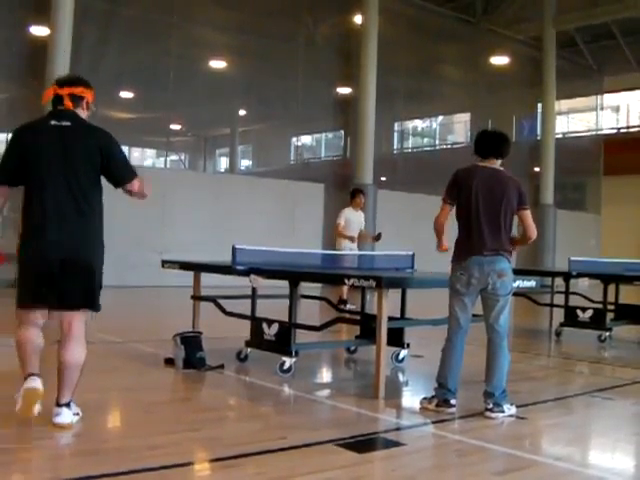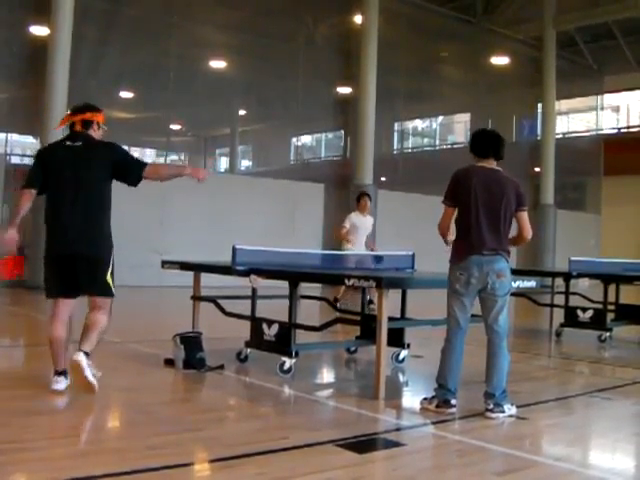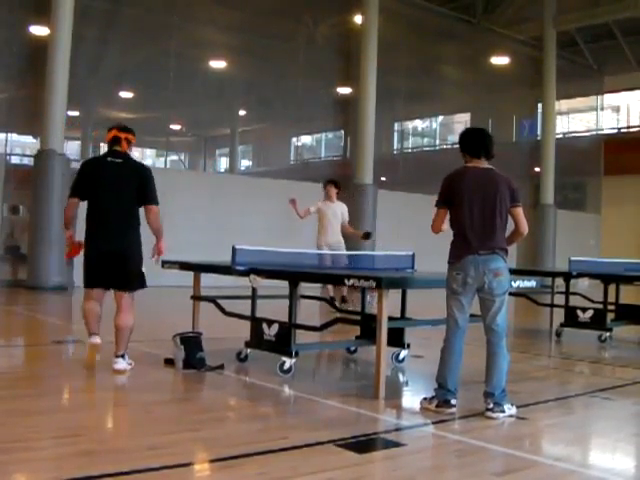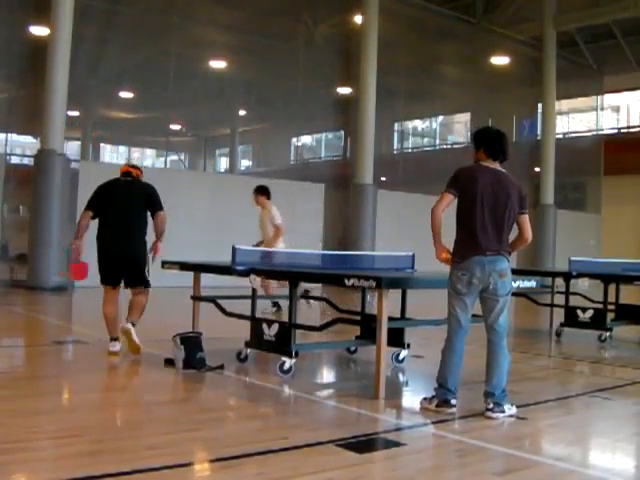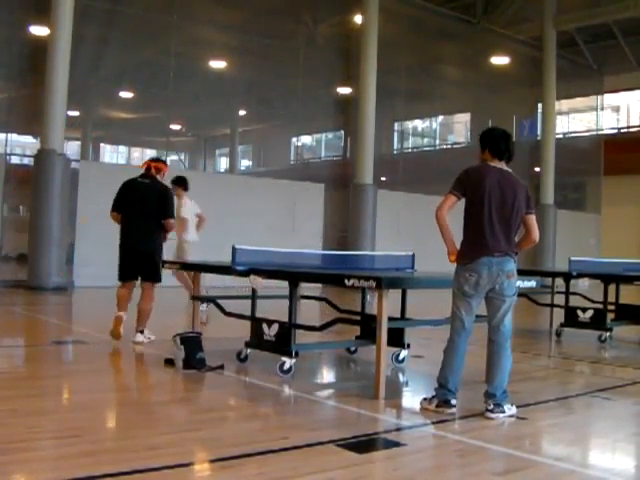
dt=0.5s
person 1, frame 1
left shoulder: (462, 176)
right shoulder: (512, 184)
left elbow: (440, 221)
right elbow: (531, 233)
left wrist: (440, 241)
left hip: (466, 263)
right hip: (499, 265)
left knee: (456, 332)
right knee: (498, 335)
left ankle: (445, 396)
right ankle: (496, 401)
person 1, frame 2
left shoulder: (461, 176)
right shoulder: (512, 185)
left elbow: (444, 224)
right elbow: (526, 234)
left wrist: (448, 240)
left hip: (465, 263)
right hip: (498, 264)
left knee: (456, 332)
right knee: (497, 335)
left ankle: (445, 396)
right ankle: (496, 402)
person 1, frame 3
left shoulder: (453, 180)
right shoulder: (504, 182)
left elbow: (437, 226)
right elbow: (522, 229)
left hip: (462, 263)
right hip: (495, 264)
left knee: (455, 332)
right knee: (496, 335)
left ankle: (445, 396)
right ankle: (496, 401)
person 1, frame 4
left shoulder: (465, 174)
right shoulder: (514, 187)
left elbow: (437, 210)
right elbow: (526, 236)
left wrist: (439, 246)
left hip: (466, 264)
right hip: (499, 266)
left knee: (456, 332)
right knee: (497, 336)
left ankle: (445, 396)
right ankle: (496, 401)
person 1, frame 5
left shoulder: (472, 175)
right shoulder: (520, 187)
left elbow: (442, 211)
right elbow: (533, 236)
left wrist: (451, 247)
left hip: (473, 264)
right hip: (506, 267)
left knee: (459, 333)
right knee: (500, 337)
left ankle: (445, 396)
right ankle: (496, 401)
person 2, frame 1
right shoulder: (96, 137)
right elbow: (133, 185)
right wrist: (143, 191)
left hip: (37, 246)
right hip: (84, 248)
left knee: (30, 321)
right knee: (74, 328)
left ankle: (32, 380)
right ankle: (64, 406)
person 2, frame 2
left shoulder: (48, 153)
right shoulder: (107, 152)
left elbow: (28, 194)
right elbow: (149, 171)
right wrist: (186, 170)
left hip: (57, 244)
right hip: (94, 244)
left knee: (60, 310)
right knee: (100, 306)
left ankle: (59, 374)
right ankle: (84, 354)
person 2, frame 3
left shoulder: (90, 166)
right shoulder: (140, 171)
left elbow: (72, 202)
right elbow: (152, 210)
left wrist: (69, 228)
right wrist: (160, 238)
left hip: (96, 243)
right hip: (128, 244)
left knee: (92, 296)
right knee: (125, 302)
left ankle: (94, 337)
right ankle: (120, 357)
person 2, frame 4
left shoulder: (104, 187)
right shoulder: (147, 189)
left elbow: (87, 214)
right elbow: (160, 216)
left wrist: (78, 239)
right wrist: (158, 240)
left hip: (106, 246)
right hip: (134, 247)
left knee: (110, 291)
right knee: (140, 291)
left ankle: (114, 341)
right ankle: (130, 325)
person 2, frame 5
left shoulder: (127, 185)
right shoulder: (163, 190)
left elbow: (115, 214)
right elbow: (170, 222)
right wrist: (165, 232)
left hip: (127, 244)
right hip: (151, 245)
left knee: (126, 284)
right knee: (148, 289)
left ankle: (120, 314)
right ankle: (140, 332)
person 3, frame 1
left shoulder: (361, 214)
right shoulder: (345, 212)
right elbow: (337, 231)
left wrist: (371, 237)
right wrist: (348, 237)
left hip: (353, 248)
right hip: (343, 247)
left ankle: (342, 300)
right ankle: (343, 301)
person 3, frame 2
left shoulder: (370, 219)
right shoulder: (352, 217)
right elbow: (341, 233)
left wrist: (373, 249)
right wrist: (345, 238)
left hip: (362, 251)
right hip: (349, 251)
left ankle: (370, 301)
right ankle: (337, 300)
person 3, frame 3
left shoulder: (342, 207)
right shoulder: (319, 205)
left elbow: (345, 227)
right elbow: (302, 215)
left wrist: (358, 234)
right wrist: (295, 206)
left hip: (338, 243)
right hip: (323, 243)
left ankle: (344, 298)
right ankle: (332, 298)
person 3, frame 4
left shoulder: (272, 211)
right shoulder: (263, 211)
left elbow: (280, 230)
left wrist: (271, 245)
right wrist: (261, 243)
left hip: (276, 248)
right hip: (267, 248)
right knee: (264, 278)
right ankle: (276, 304)
person 3, frame 5
left shoulder: (183, 202)
right shoulder: (190, 201)
left elbow: (183, 224)
right elbow: (202, 218)
right wrist: (195, 233)
left hip: (186, 241)
right hip: (187, 240)
left knee: (179, 271)
right knee: (178, 271)
right ankle: (193, 295)
